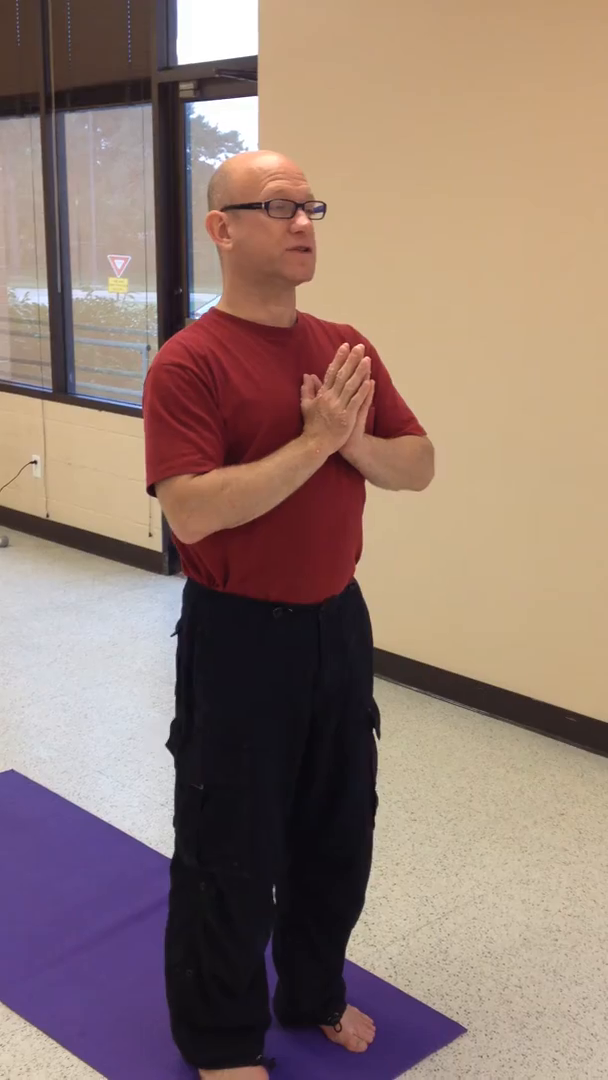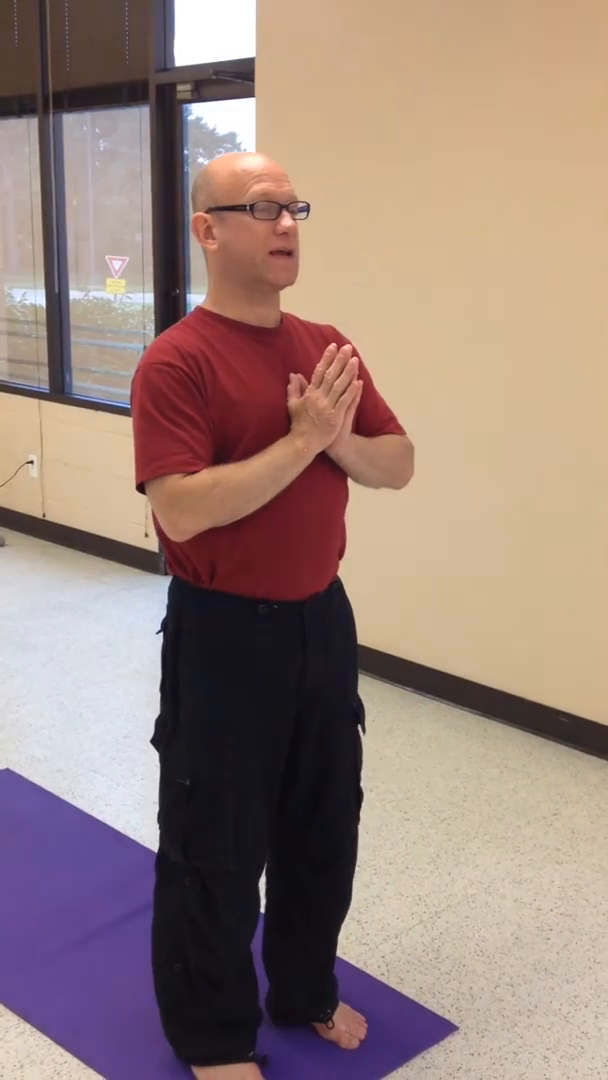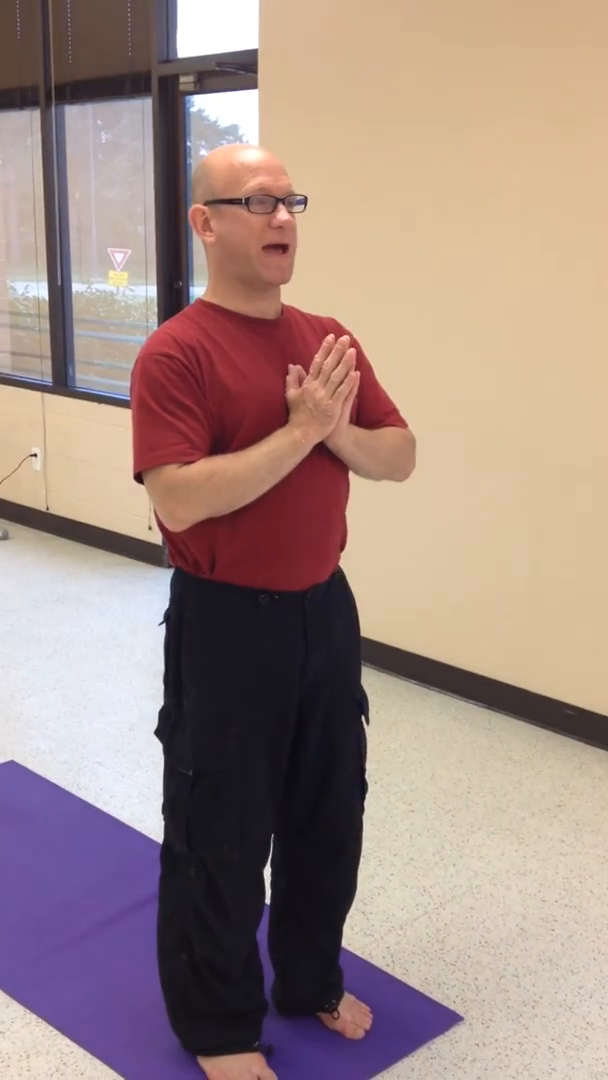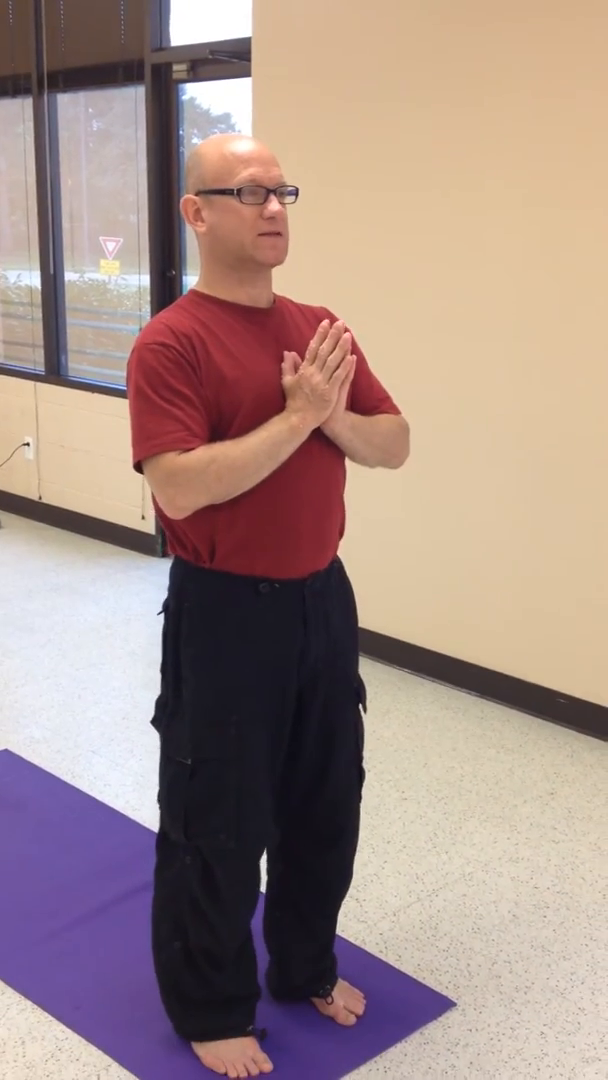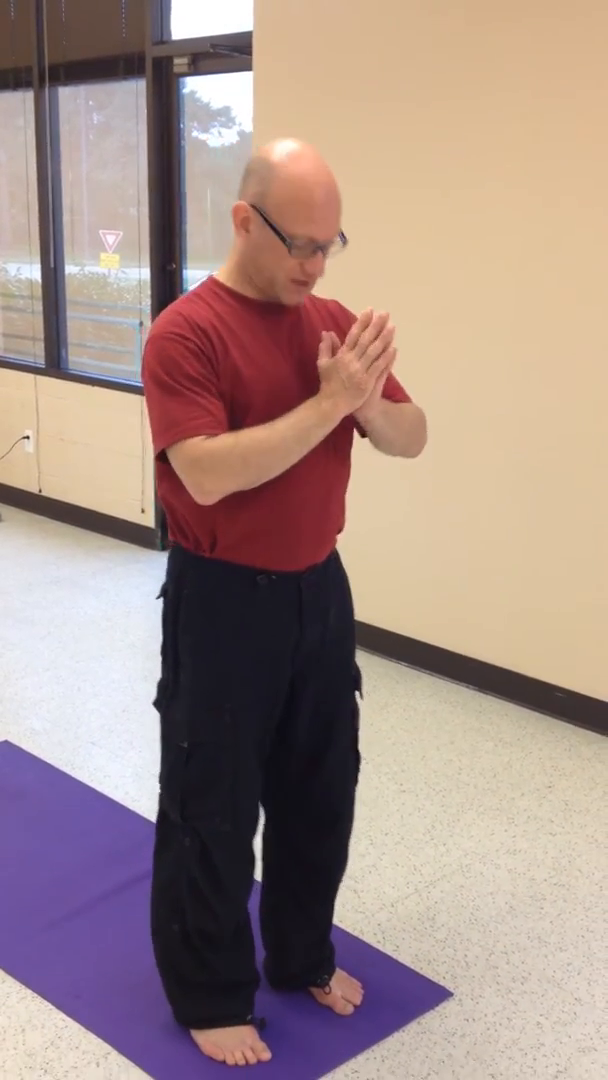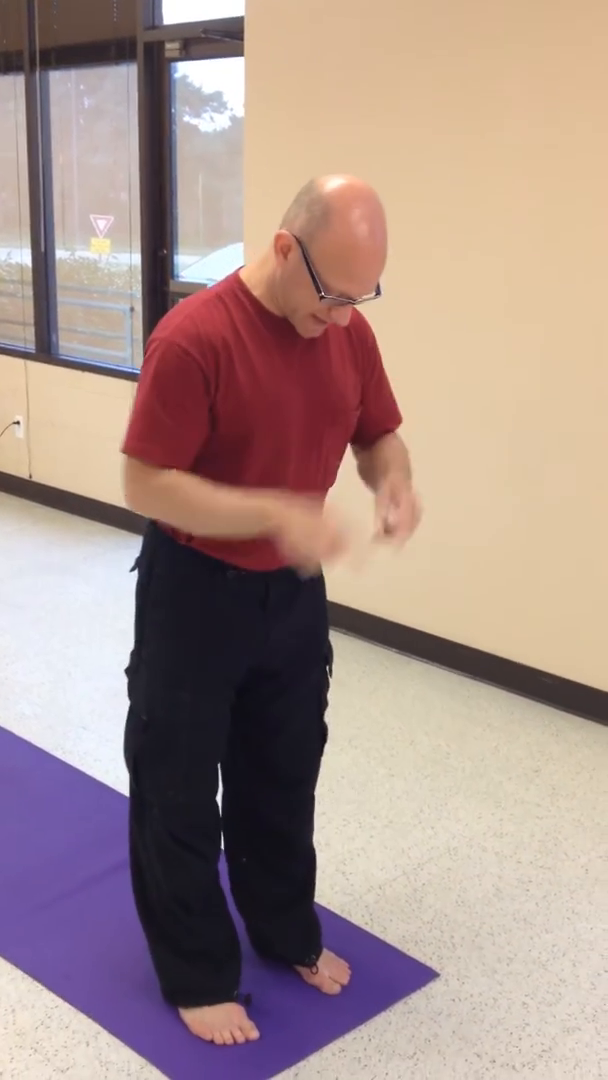
dt=0.5s
person 1, frame 1
left shoulder: (347, 348)
right shoulder: (189, 362)
left elbow: (419, 464)
right elbow: (190, 511)
left wrist: (354, 442)
right wrist: (313, 441)
left hip: (338, 623)
right hip: (237, 637)
left knee: (339, 831)
right knee: (231, 848)
left ankle: (314, 992)
person 1, frame 2
left shoulder: (327, 348)
right shoulder: (176, 362)
left elbow: (398, 464)
right elbow: (181, 511)
left wrist: (339, 440)
right wrist: (301, 441)
left hip: (321, 620)
right hip: (222, 635)
left knee: (324, 826)
right knee: (214, 845)
left ankle: (305, 989)
person 1, frame 3
left shoulder: (329, 341)
right shoulder: (175, 353)
left elbow: (400, 455)
right elbow: (177, 500)
left wrist: (338, 431)
right wrist: (298, 431)
left hip: (324, 611)
right hip: (225, 626)
left knee: (329, 819)
right knee: (219, 837)
left ankle: (311, 980)
person 1, frame 4
left shoulder: (321, 329)
right shoulder: (171, 343)
left elbow: (394, 443)
right elbow: (179, 487)
left wrist: (334, 415)
right wrist: (295, 417)
left hip: (323, 598)
right hip: (224, 613)
left knee: (326, 805)
right knee: (215, 822)
left ankle: (305, 965)
person 1, frame 5
left shoulder: (333, 322)
right shoulder: (186, 332)
left elbow: (411, 437)
right elbow: (208, 473)
left wrist: (368, 400)
right wrist: (328, 402)
left hip: (319, 590)
right hip: (222, 603)
left knee: (322, 793)
right knee: (213, 809)
left ankle: (303, 955)
right ankle: (210, 998)
person 1, frame 6
left shoulder: (349, 334)
right shoulder: (193, 337)
left elbow: (379, 436)
right elbow: (148, 486)
left wrist: (394, 489)
right wrist: (283, 516)
left hip: (292, 588)
right hip: (197, 592)
left knee: (283, 773)
right knee: (178, 787)
left ankle: (289, 932)
right ankle: (197, 975)
